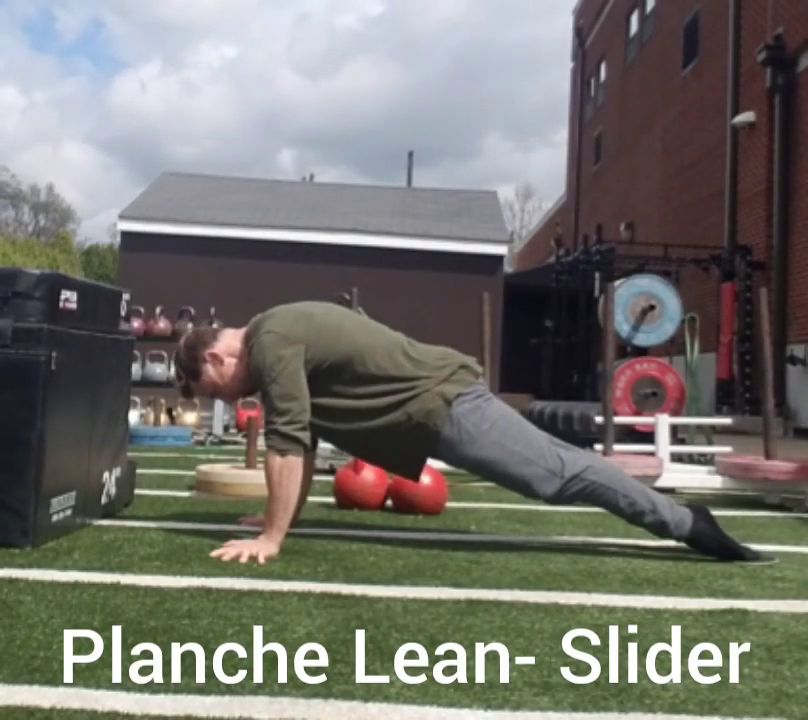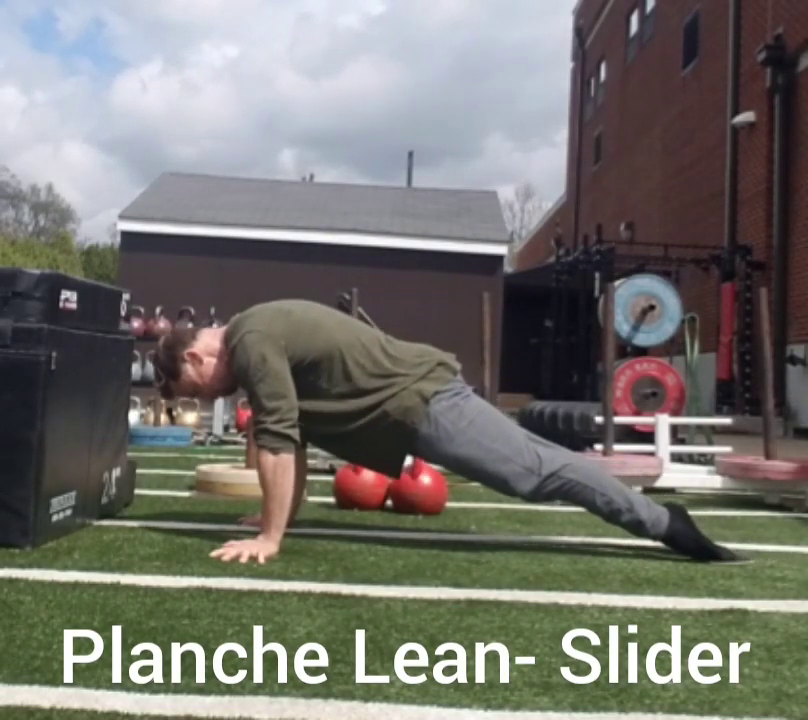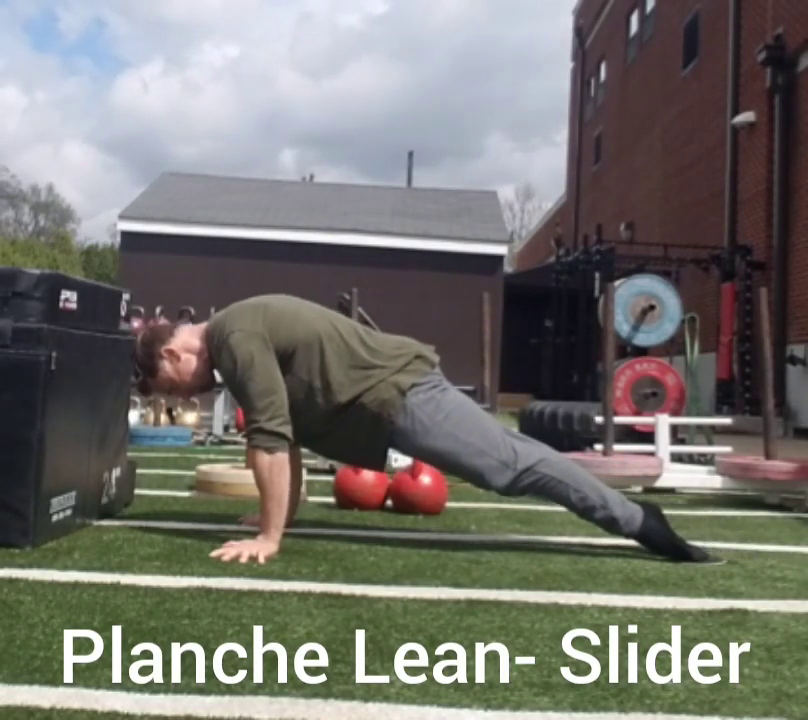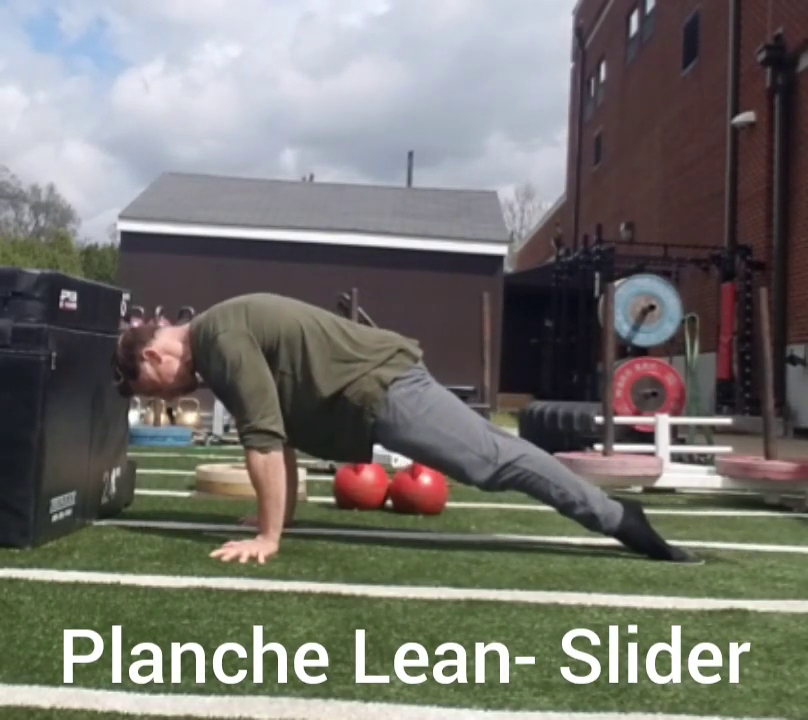
dt=0.5s
person 1, frame 1
left shoulder: (269, 347)
right shoulder: (278, 333)
left elbow: (286, 443)
right elbow: (304, 437)
left wrist: (270, 538)
right wrist: (282, 516)
left hip: (442, 404)
right hip: (441, 396)
left knee: (559, 474)
right knee: (557, 466)
left ankle: (687, 525)
right ankle: (685, 523)
person 1, frame 2
left shoulder: (250, 345)
right shoulder: (258, 334)
left elbow: (277, 441)
right elbow: (293, 434)
left wrist: (268, 538)
right wrist: (280, 513)
left hip: (419, 402)
right hip: (421, 391)
left knee: (537, 471)
right knee: (536, 461)
left ankle: (665, 525)
right ankle: (663, 522)
person 1, frame 3
left shoulder: (234, 339)
right shoulder: (238, 331)
left elbow: (269, 439)
right elbow: (287, 428)
left wrist: (269, 536)
right wrist: (281, 510)
left hip: (398, 394)
right hip: (398, 387)
left knee: (513, 465)
right knee: (512, 458)
left ankle: (637, 522)
right ankle: (636, 521)
person 1, frame 4
left shoulder: (218, 339)
right shoulder: (220, 334)
left elbow: (263, 437)
right elbow: (274, 429)
left wrist: (268, 536)
right wrist: (278, 510)
left hip: (381, 387)
right hip: (380, 382)
left knee: (496, 460)
right knee: (496, 455)
left ankle: (619, 520)
right ankle: (617, 520)
